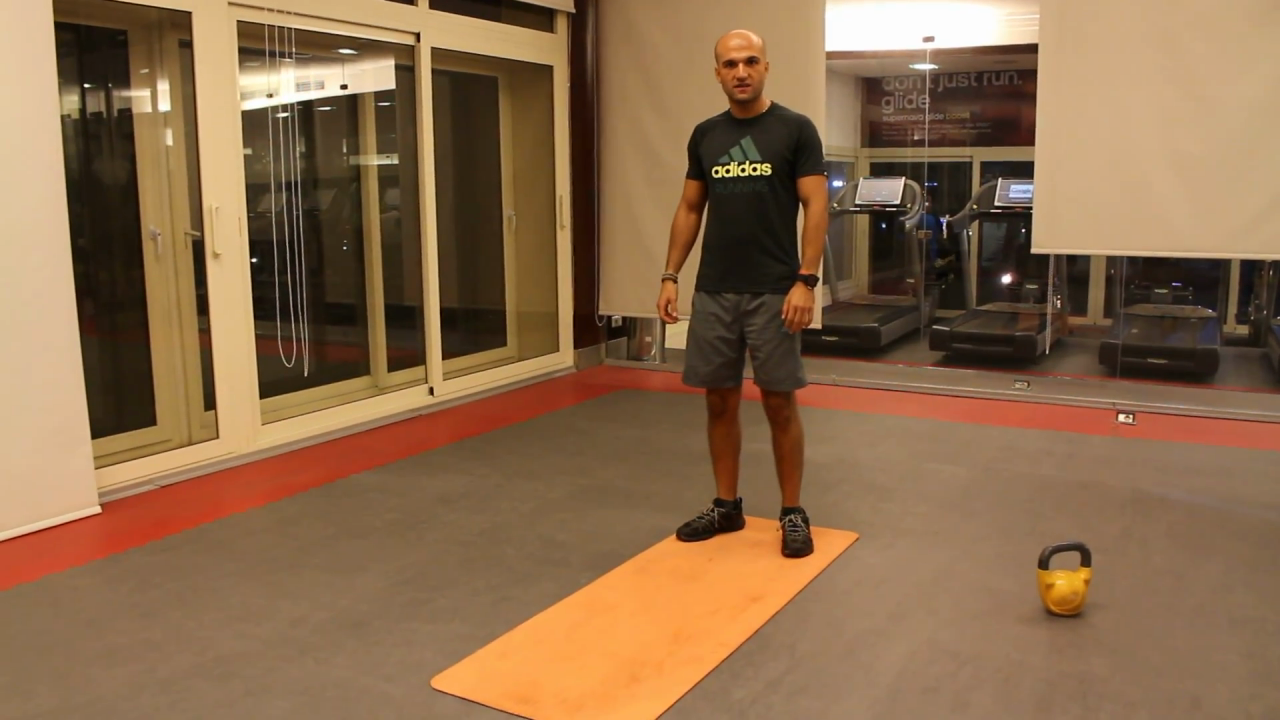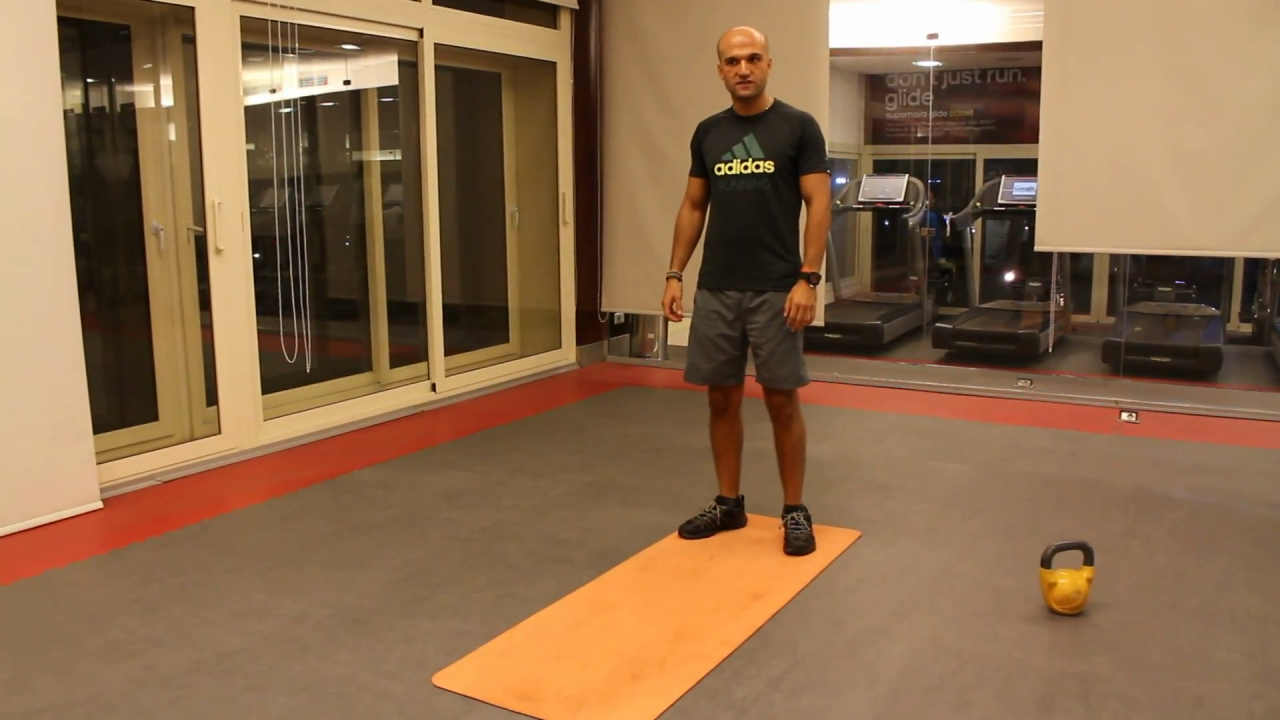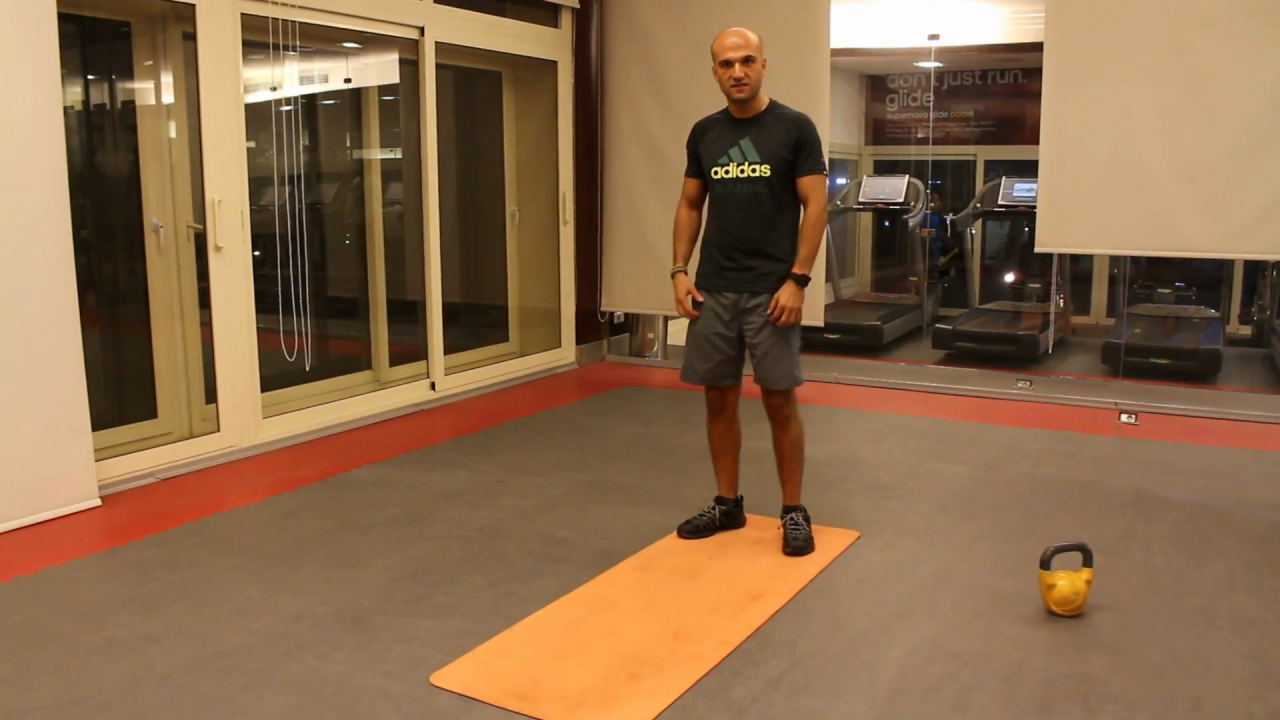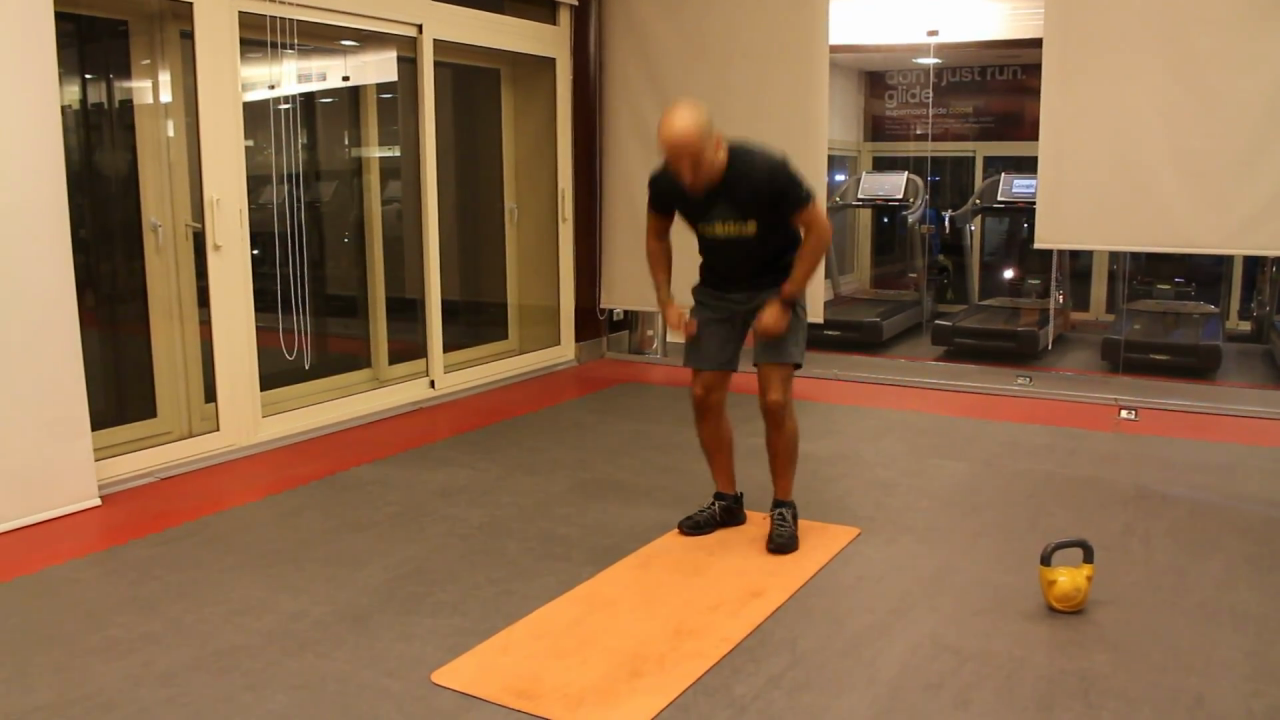
dt=0.5s
person 1, frame 1
left shoulder: (795, 129)
right shoulder: (705, 135)
left elbow: (816, 207)
right elbow: (689, 208)
left wrist: (805, 281)
right wrist: (670, 276)
left hip: (773, 292)
right hip: (714, 292)
left knee: (780, 402)
right knee: (719, 400)
left ankle: (793, 513)
right ankle: (726, 505)
person 1, frame 2
left shoulder: (798, 126)
right shoulder: (708, 132)
left elbow: (819, 204)
right elbow: (693, 206)
left wrist: (808, 279)
right wrist: (674, 274)
left hip: (775, 290)
right hip: (715, 289)
left knee: (782, 400)
right knee: (721, 397)
left ankle: (795, 510)
right ankle: (728, 503)
person 1, frame 3
left shoulder: (794, 127)
right shoulder: (703, 133)
left elbow: (815, 206)
right elbow: (689, 206)
left wrist: (796, 280)
right wrist: (680, 269)
left hip: (771, 290)
right hip: (713, 290)
left knee: (779, 401)
right knee: (718, 398)
left ankle: (794, 511)
right ankle: (727, 504)
person 1, frame 4
left shoulder: (767, 172)
right shoulder: (665, 183)
left elbow: (819, 231)
right elbow: (656, 236)
left wrist: (784, 301)
right wrist: (667, 300)
left hip: (773, 288)
right hip: (717, 291)
left knee: (775, 399)
right knee: (705, 394)
left ankle: (783, 507)
right ankle: (727, 500)
